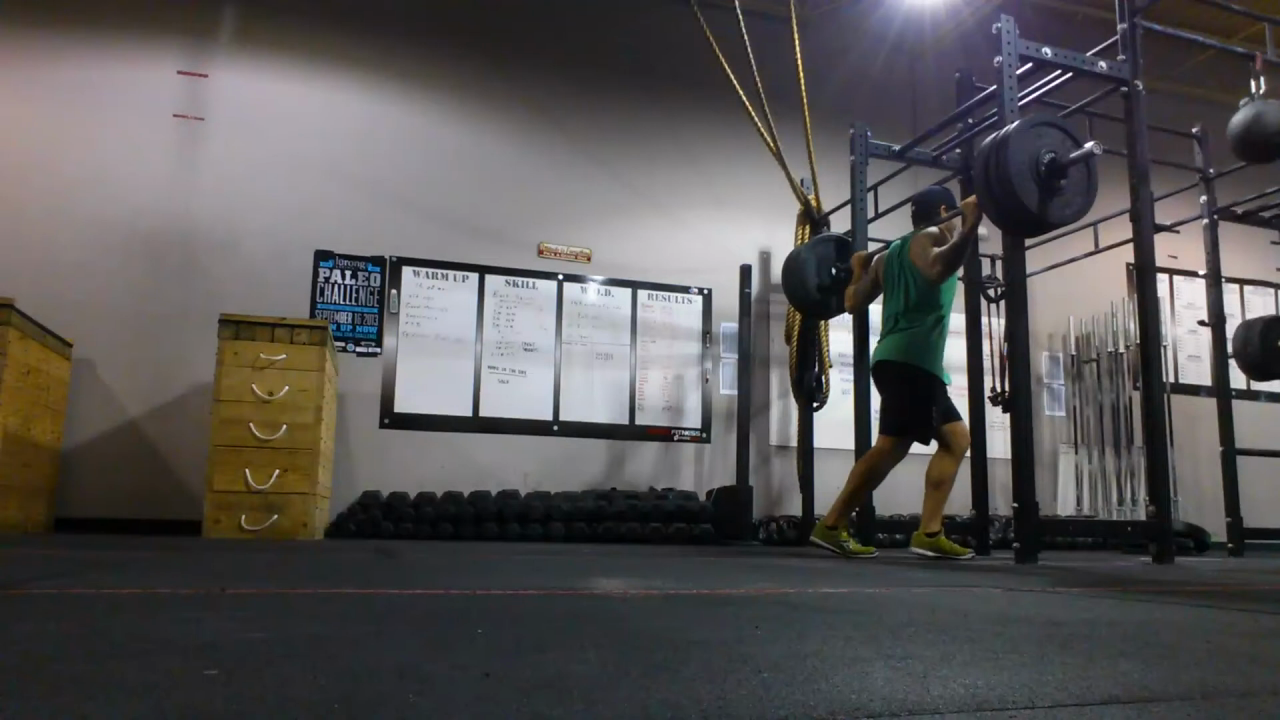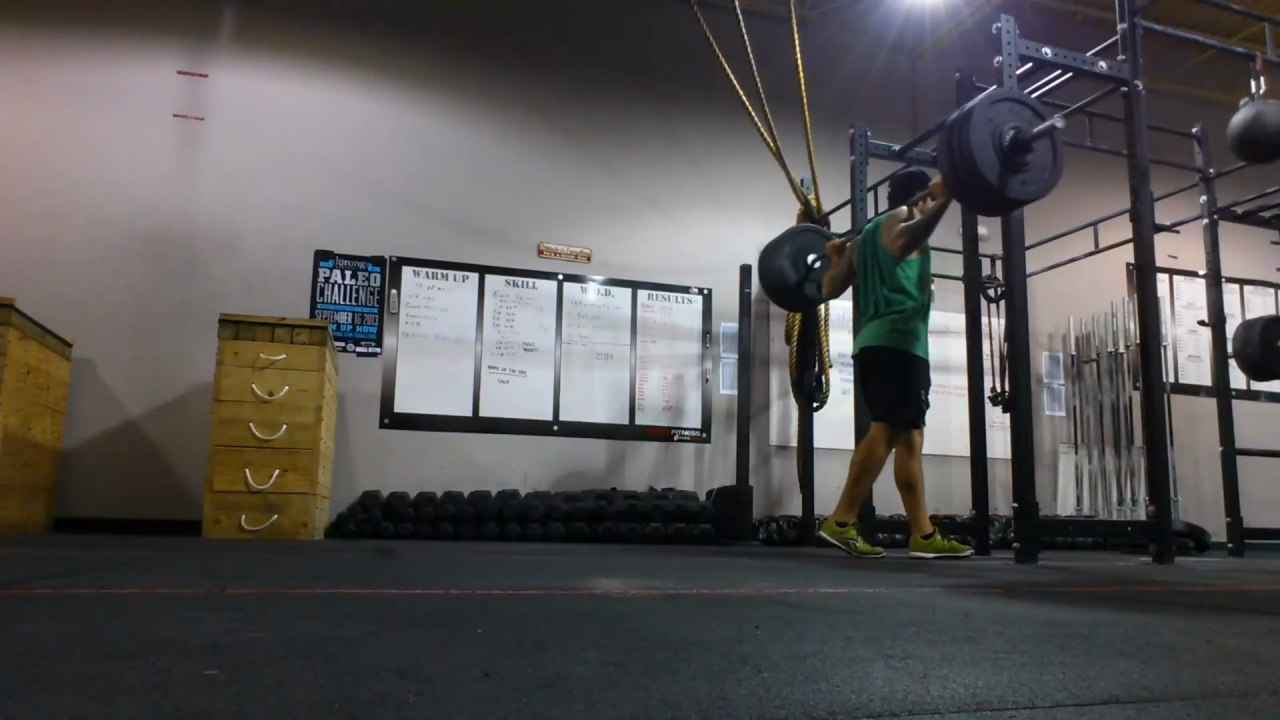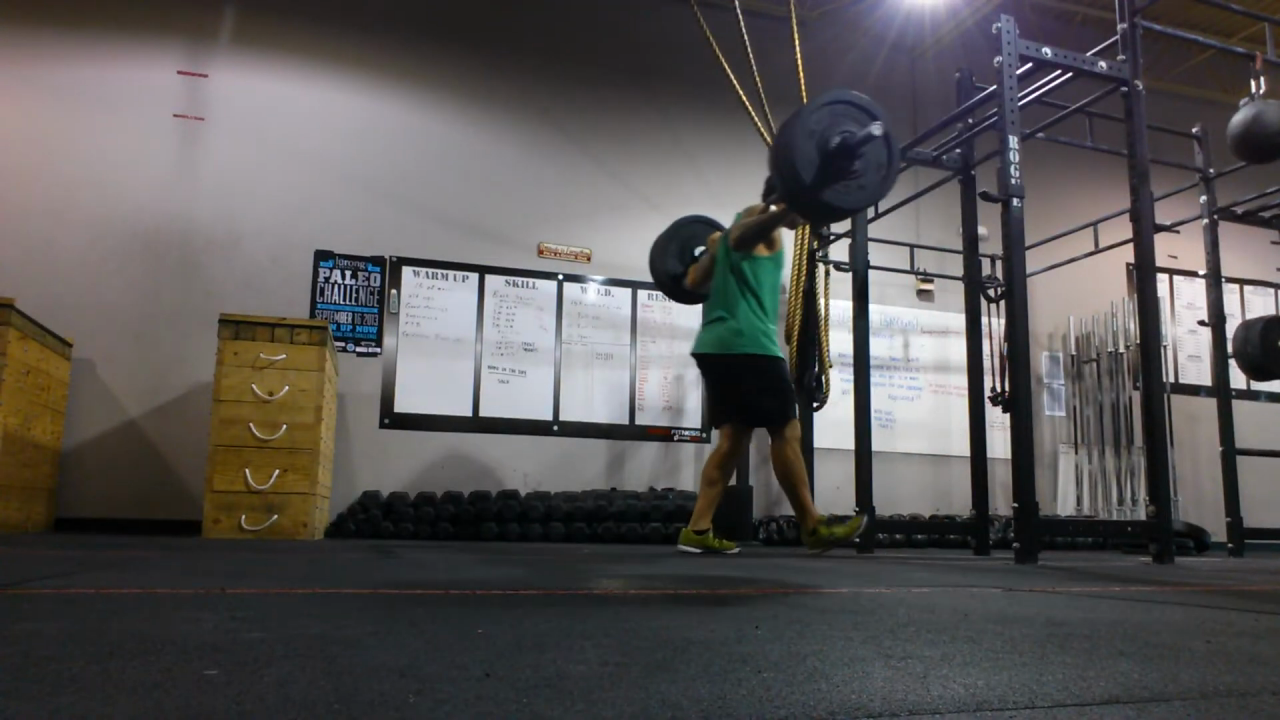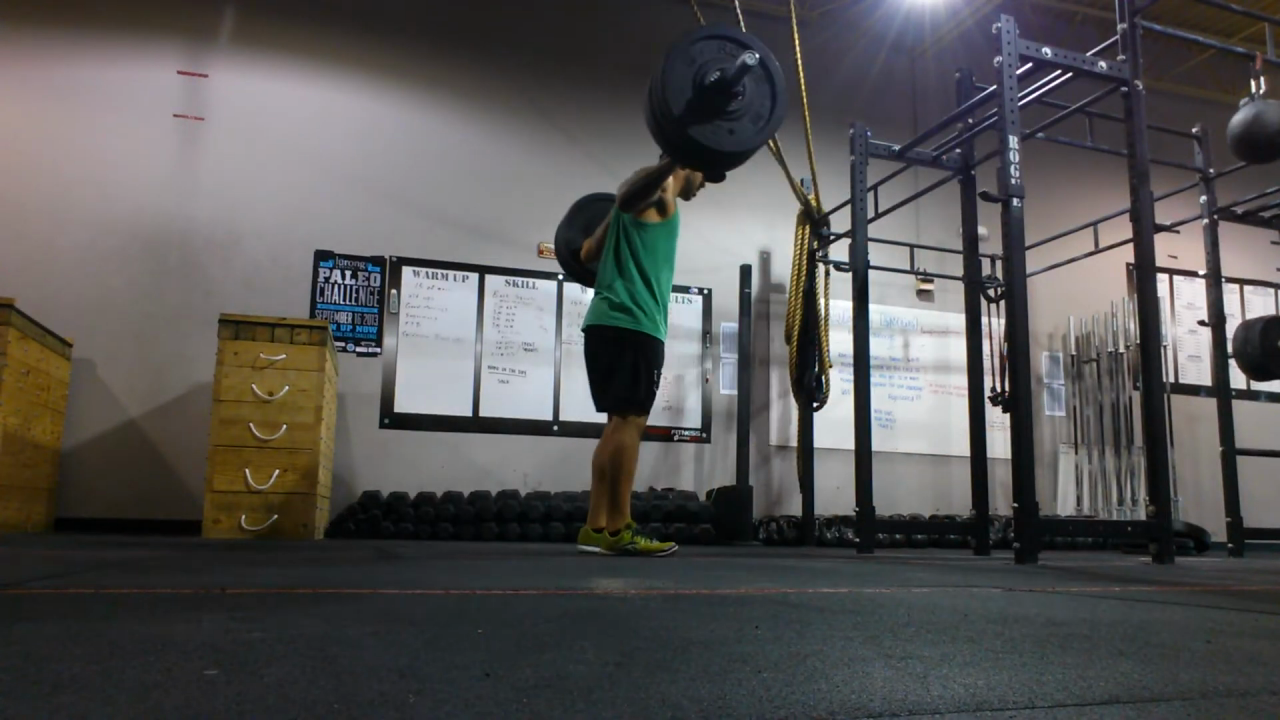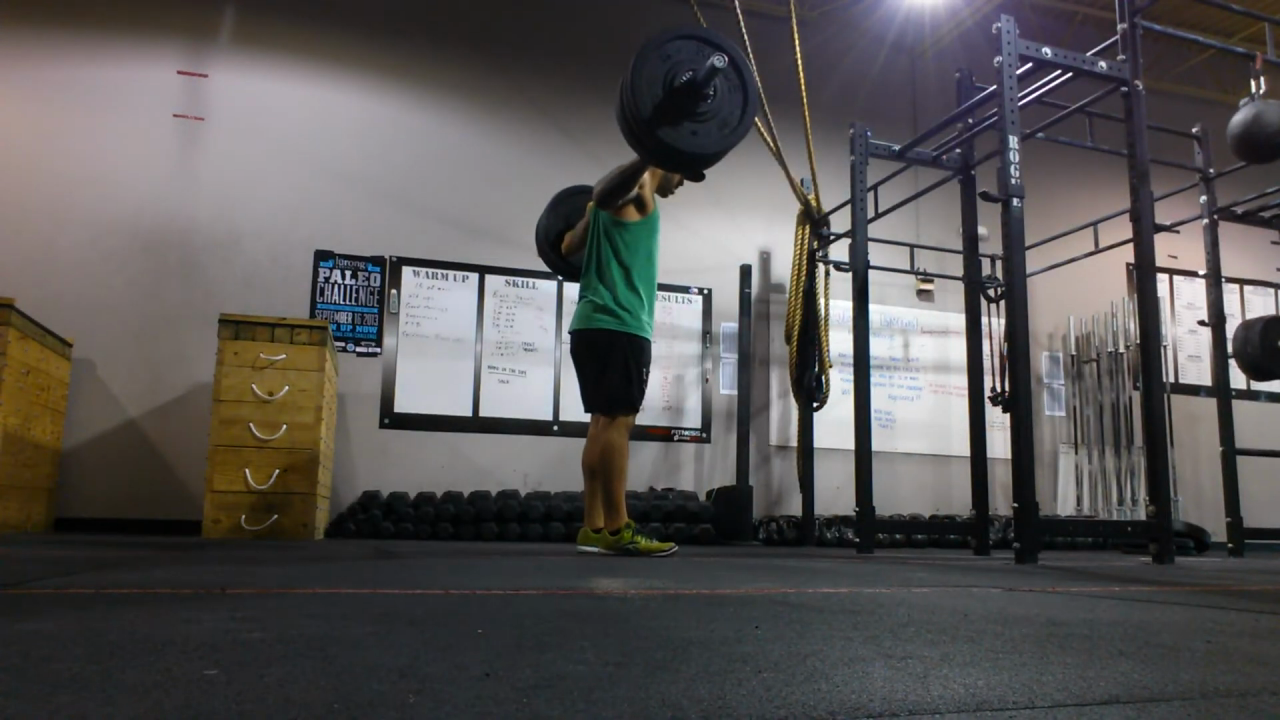
dt=1s
person 1, frame 1
left shoulder: (888, 255)
right shoulder: (933, 236)
left elbow: (853, 302)
right elbow: (939, 268)
left wrist: (859, 269)
right wrist: (972, 224)
left hip: (901, 359)
right hip: (912, 359)
left knee: (955, 438)
right knee: (892, 446)
left ankle: (929, 532)
right ankle: (832, 526)
person 1, frame 2
left shoulder: (863, 239)
right shoulder: (902, 218)
left elbow: (831, 288)
right elbow: (902, 243)
left wrist: (837, 257)
right wrist: (943, 202)
left hip: (873, 344)
right hip: (898, 342)
left knee: (909, 438)
right knee: (886, 432)
left ankle: (924, 534)
right ankle: (841, 523)
person 1, frame 3
left shoulder: (737, 229)
right shoulder: (761, 215)
left elbow: (693, 281)
right elbow: (746, 232)
left wrist: (712, 249)
right wrist: (794, 207)
left hip: (716, 345)
right hip: (747, 344)
left knee: (732, 440)
right knee: (785, 433)
left ankle: (697, 530)
right ankle: (813, 527)
person 1, frame 4
left shoulder: (645, 200)
right shoulder: (658, 188)
left elbow: (589, 252)
right elbow: (627, 194)
left wrist: (606, 226)
right wrist: (675, 159)
left hip: (611, 322)
right hip: (632, 322)
left knee: (622, 424)
right knee: (629, 421)
left ankle: (597, 527)
right ankle: (618, 530)
person 1, frame 5
left shoulder: (621, 194)
right shoulder: (638, 186)
left elbow: (569, 247)
right elbow: (603, 193)
left wrist: (586, 217)
left hip: (597, 324)
right hip: (618, 325)
left knee: (604, 423)
right knee: (617, 422)
left ankle: (595, 528)
right ankle: (617, 530)
